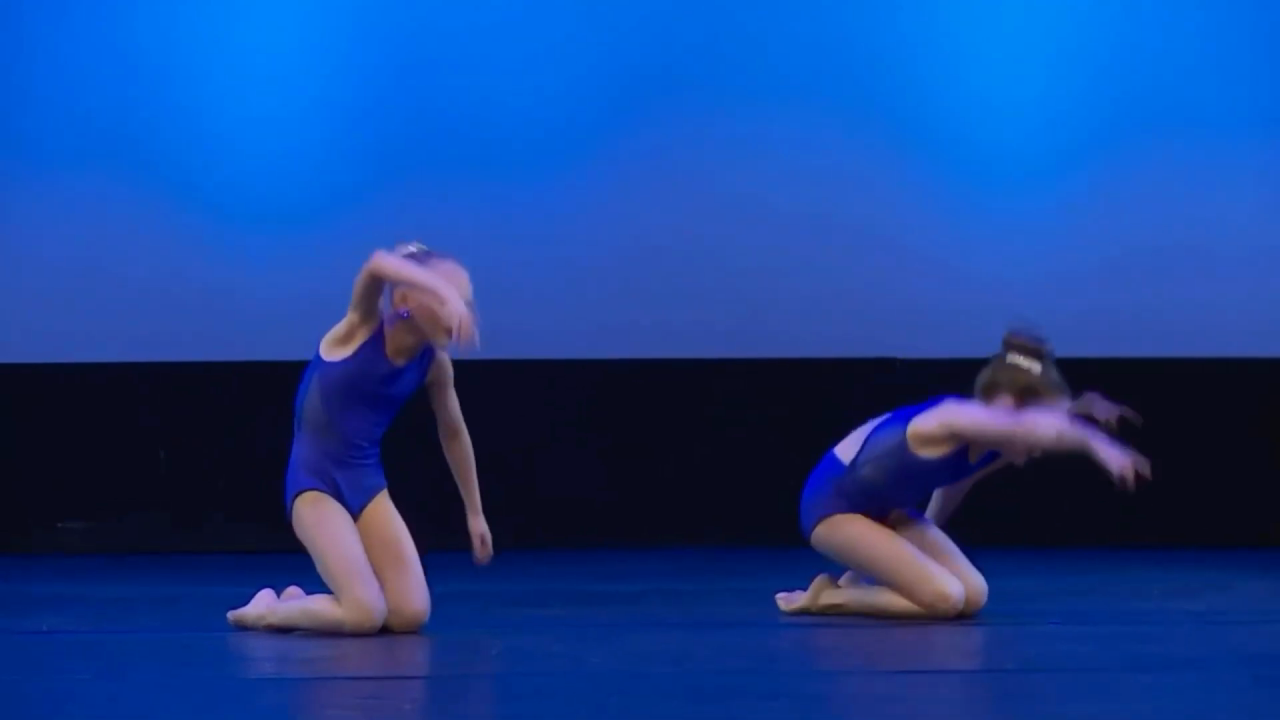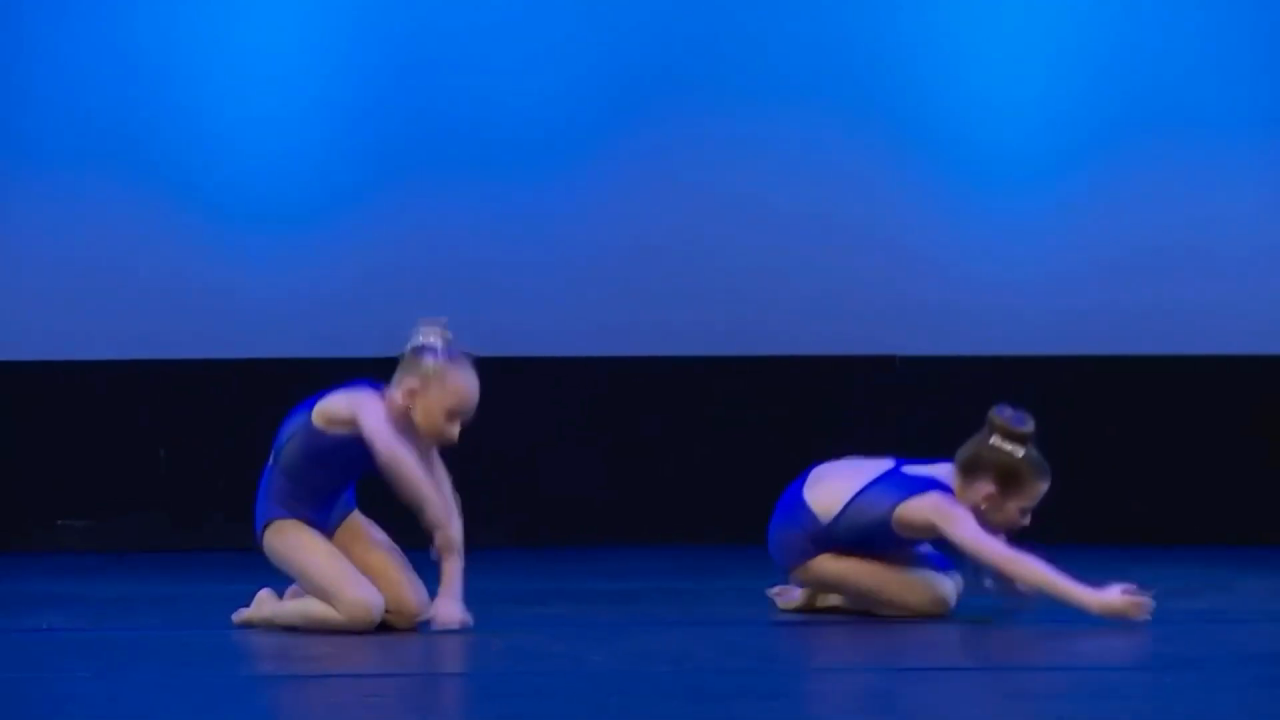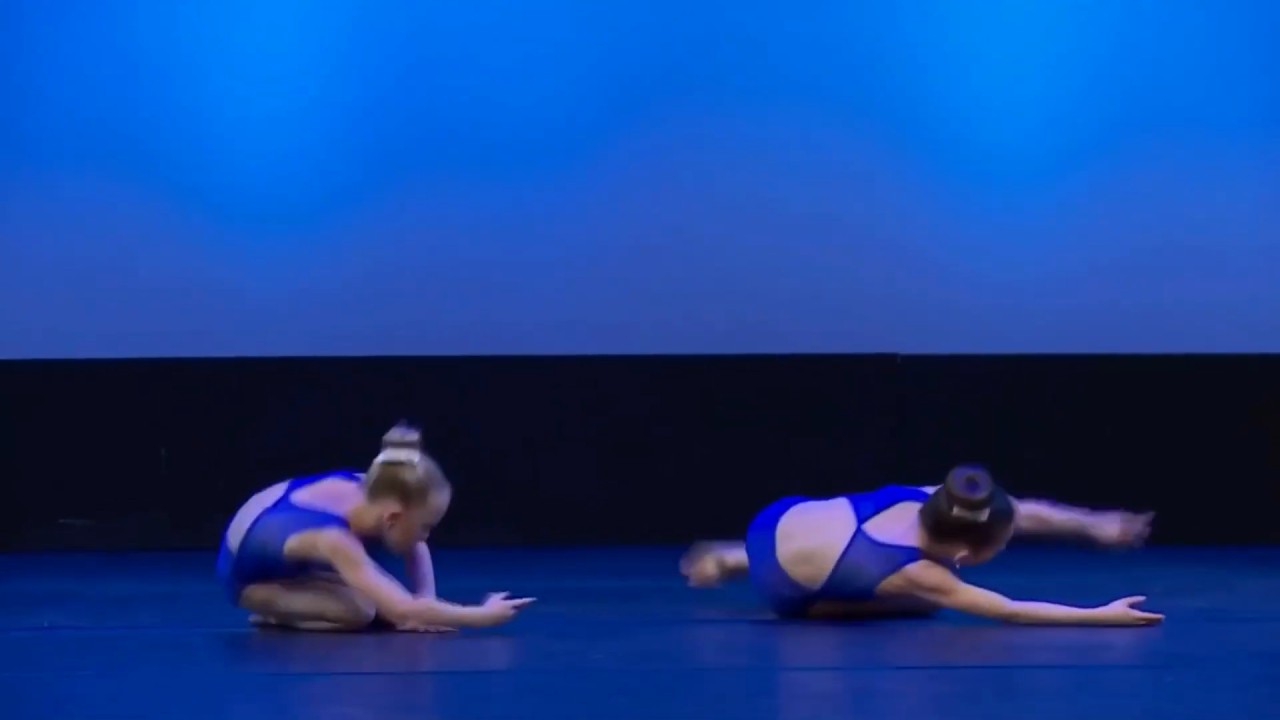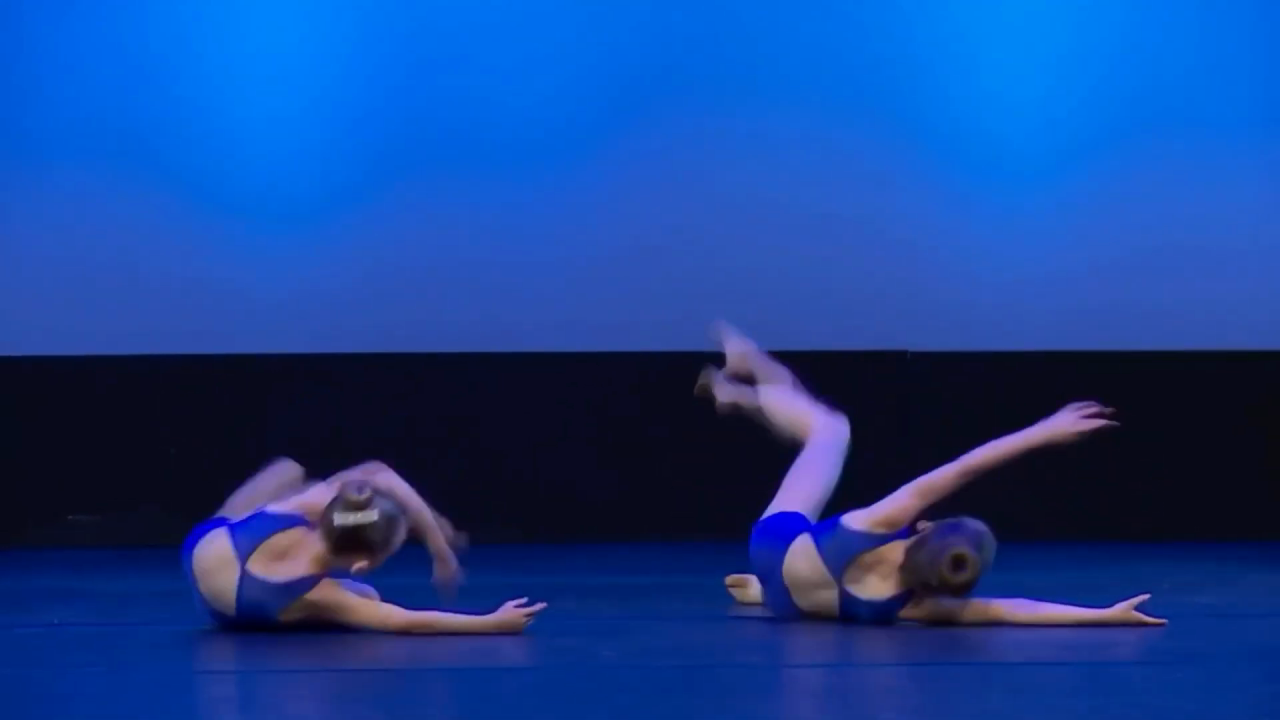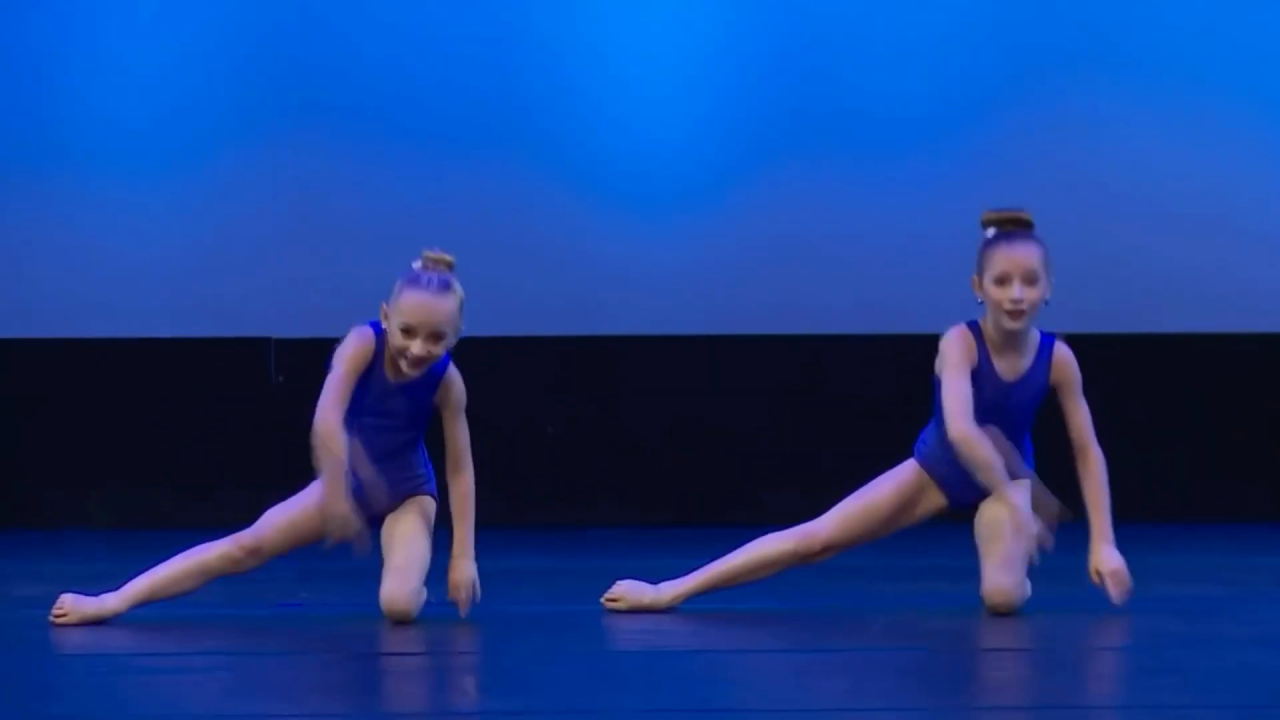
dt=0.4s
person 1, frame 1
left shoulder: (988, 444)
right shoulder: (955, 419)
right elbow: (1032, 426)
left wrist: (925, 539)
right wrist: (1091, 438)
left hip: (884, 506)
right hip: (830, 504)
left knee: (973, 595)
right knee: (946, 597)
left ankle: (859, 584)
right ankle: (832, 597)
person 1, frame 2
left shoulder: (959, 482)
right shoulder: (939, 508)
left elbow: (993, 539)
right elbow: (1009, 562)
right wrist: (1092, 598)
right hip: (801, 538)
left knee: (947, 585)
right knee: (937, 597)
left ankle: (824, 580)
right ankle: (820, 595)
person 1, frame 3
left shoulder: (922, 498)
right shoulder: (918, 572)
left elbow: (1022, 512)
right elbow: (1010, 610)
left wrist: (1094, 523)
right wrist: (1101, 616)
left hip: (778, 522)
right hip: (781, 591)
right knee: (924, 601)
left ankle: (732, 558)
person 1, frame 4
left shoulder: (871, 532)
right shoulder: (908, 609)
left elbow: (950, 475)
right elbow: (1006, 611)
left wrist: (1039, 433)
right wrist: (1102, 616)
left hip: (780, 537)
left knee: (831, 429)
left ankle: (738, 394)
person 1, frame 5
left shoulder: (1057, 357)
right shoulder: (959, 341)
left elbow: (1088, 452)
right elbow: (961, 430)
left wrist: (1103, 542)
right wrist: (1019, 505)
left hip: (1007, 477)
right hip: (937, 467)
left knee: (1003, 595)
right knee: (816, 537)
left ankle: (1015, 575)
right ankle: (671, 590)
person 2, frame 1
left shoulder: (434, 361)
right shoulder: (363, 329)
left elbow: (454, 433)
right elbow: (377, 265)
left wrist: (474, 512)
right wrist: (445, 292)
left hip: (367, 484)
right hip: (314, 480)
left knee: (412, 614)
right knee: (367, 615)
left ankle: (300, 602)
right ankle: (266, 611)
person 2, frame 2
left shoulder: (414, 428)
right shoulder: (364, 405)
left elbow: (446, 503)
right elbow: (390, 453)
left wrist: (451, 591)
right wrist: (442, 522)
left hip: (336, 513)
right hip: (284, 516)
left knee: (409, 612)
right knee: (363, 609)
left ankle: (305, 595)
right ankle: (269, 609)
person 2, frame 3
left shoulder: (359, 486)
right shoulder: (329, 538)
left elbow: (417, 552)
right elbow: (402, 610)
left wrist: (425, 606)
right wrist: (482, 615)
right hip: (250, 577)
left knee: (390, 600)
right knee: (360, 613)
right ankle: (280, 610)
person 2, frame 4
left shoulder: (308, 513)
right shoulder: (316, 595)
left elbow: (378, 474)
right elbow: (408, 621)
left wrist: (436, 538)
right wrist: (492, 621)
right knee: (368, 600)
person 2, frame 5
left shoulder: (446, 379)
right shoulder: (363, 341)
left elbow: (460, 467)
right elbow: (326, 423)
left wrist: (463, 555)
right wrist: (339, 499)
left hip: (408, 492)
right hip: (347, 480)
left knee: (400, 604)
right knee: (246, 546)
left ankle: (412, 584)
right ankle: (114, 600)
